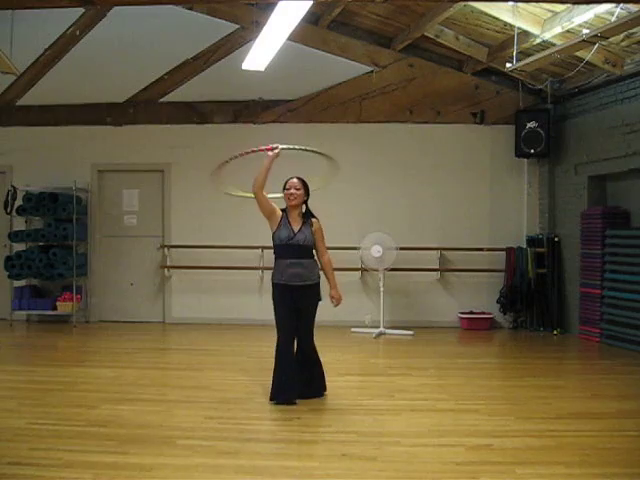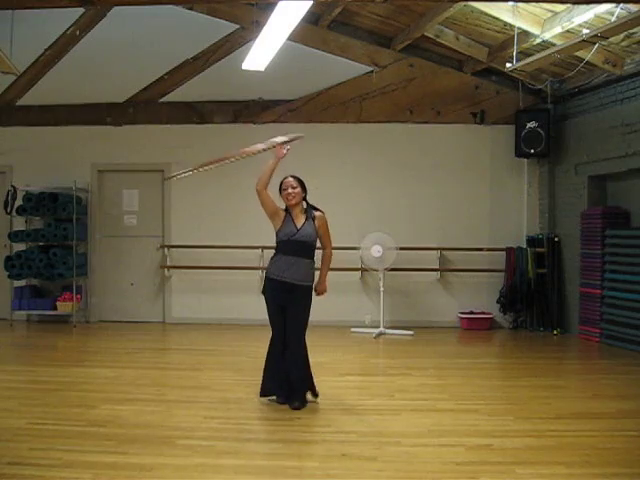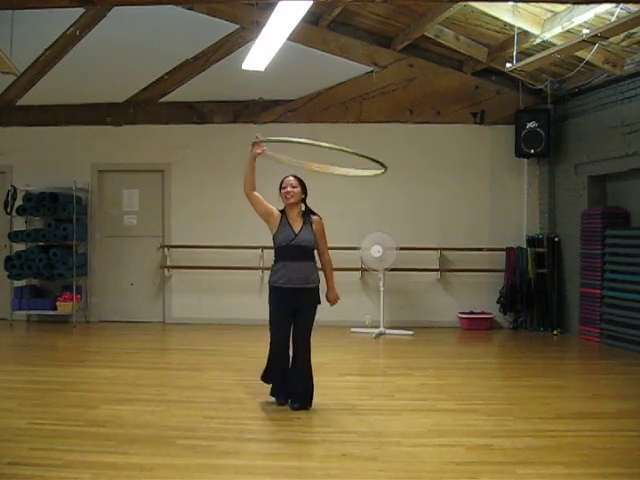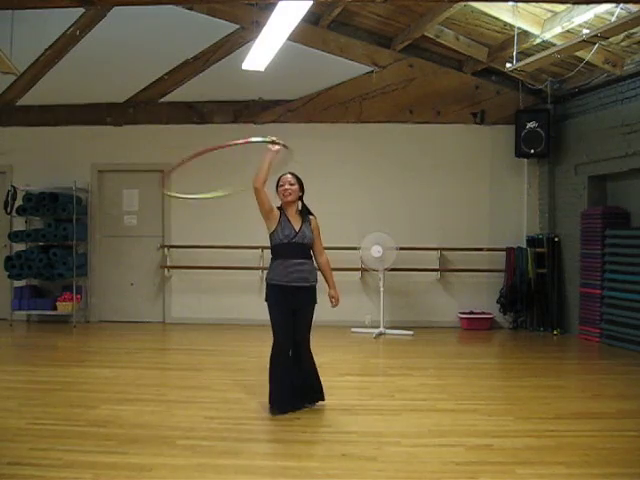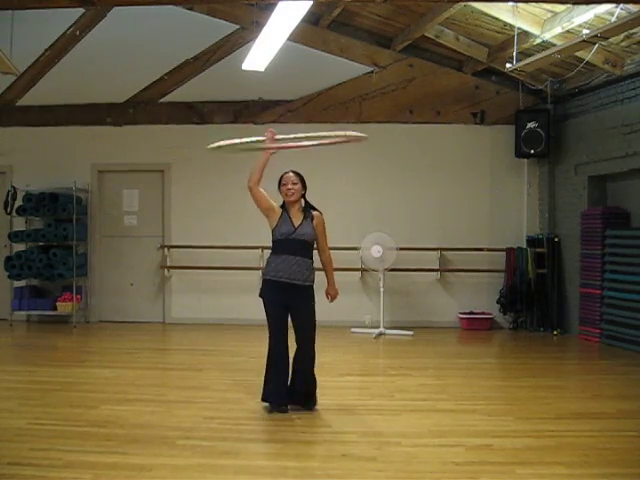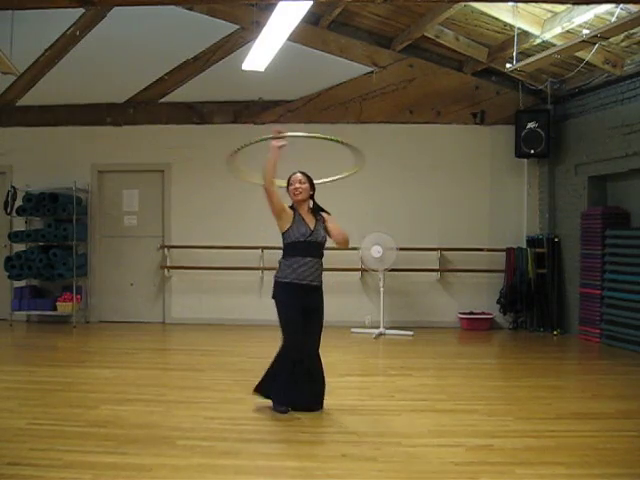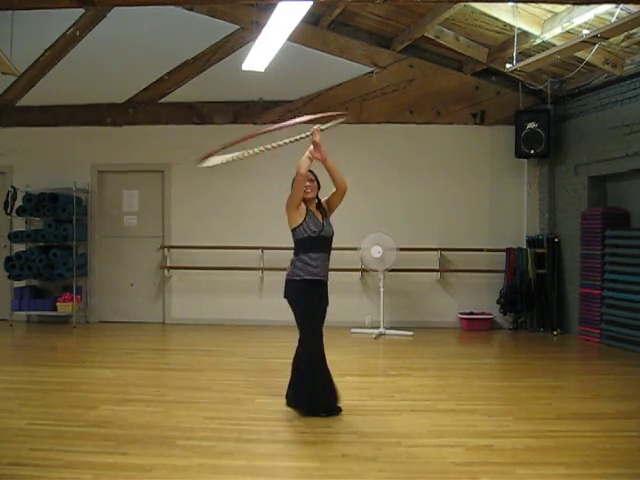
dt=0.3s
person 1, frame 1
left shoulder: (313, 223)
right shoulder: (276, 217)
left elbow: (323, 256)
right elbow: (257, 190)
left wrist: (334, 287)
right wrist: (270, 159)
left hip: (309, 287)
right hip: (282, 287)
left knee: (305, 337)
right knee: (285, 338)
left ankle: (311, 384)
right ankle: (285, 391)
person 1, frame 2
left shoulder: (317, 217)
right shoulder: (279, 216)
left elbow: (327, 249)
right elbow: (260, 188)
left wrist: (322, 279)
right wrist: (277, 158)
left hip: (302, 287)
right hip: (275, 283)
left knee: (296, 339)
right knee: (279, 337)
left ankle: (298, 392)
right ankle: (280, 388)
person 1, frame 3
left shoulder: (314, 221)
right shoulder: (274, 218)
left elbow: (324, 255)
right elbow: (249, 191)
left wrist: (331, 287)
right wrist: (253, 157)
left hip: (308, 290)
right hip: (280, 289)
left knee: (302, 343)
right knee: (279, 340)
left ankle: (300, 395)
right ankle: (280, 386)
person 1, frame 4
left shoulder: (311, 220)
right shoulder: (273, 216)
left elbow: (320, 255)
right elbow: (258, 187)
left wrist: (331, 286)
right wrist: (271, 154)
left hip: (305, 289)
right hip: (278, 288)
left knee: (301, 342)
right knee: (282, 343)
left ankle: (302, 395)
right ankle: (280, 400)
person 1, frame 5
left shoulder: (315, 217)
right shoulder: (275, 214)
left elbow: (323, 251)
right elbow: (253, 185)
left wrist: (331, 282)
right wrist: (268, 153)
left hip: (303, 288)
right hip: (274, 285)
left knee: (306, 341)
right knee: (278, 340)
left ankle: (300, 395)
right ankle: (277, 397)
person 1, frame 6
left shoulder: (323, 217)
right shoulder: (285, 214)
left elbow: (342, 241)
right elbow: (268, 185)
left wrist: (341, 236)
right wrist: (274, 151)
left hip: (314, 290)
right hip: (288, 287)
left knee: (311, 347)
right knee: (293, 342)
left ankle: (306, 398)
right ankle: (279, 394)
person 1, frame 7
left shoulder: (325, 209)
right shoulder: (295, 209)
left elbow: (342, 185)
right elbow: (299, 173)
left wrist: (323, 157)
right wrist: (309, 150)
left hip: (319, 284)
right hip: (300, 284)
left knee: (309, 342)
right knee: (313, 343)
left ankle: (300, 397)
right ankle: (316, 401)
